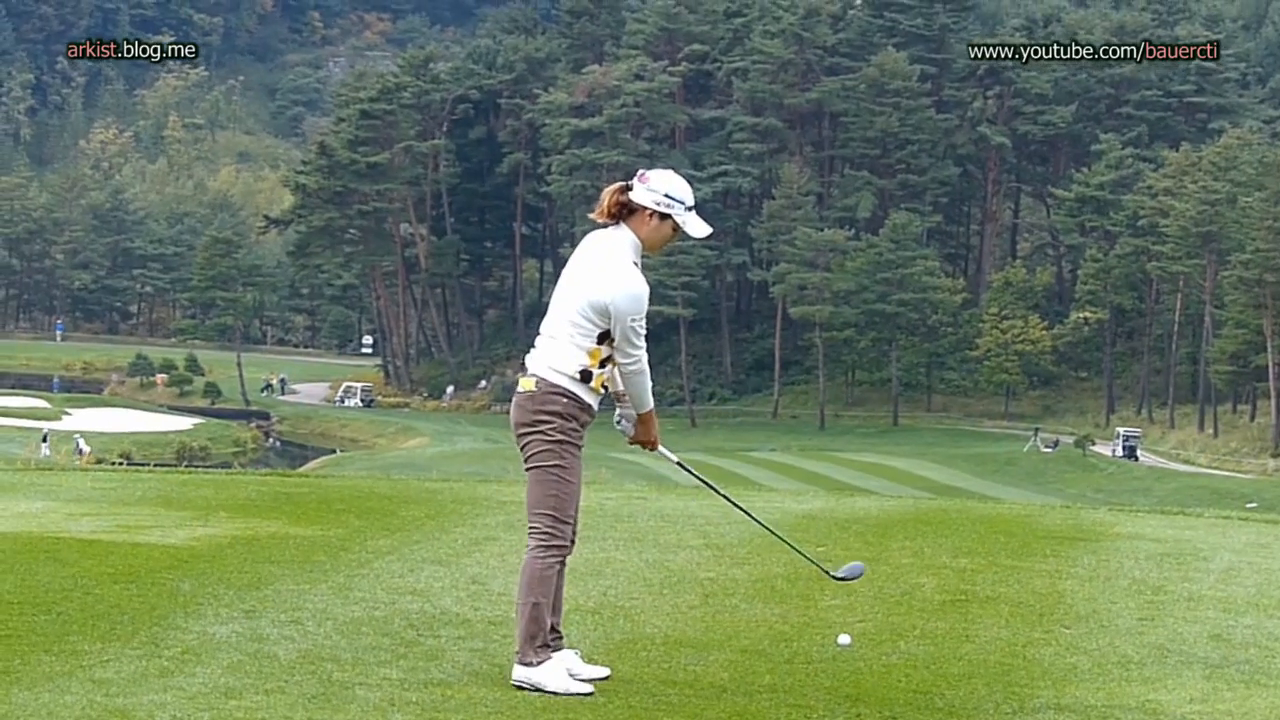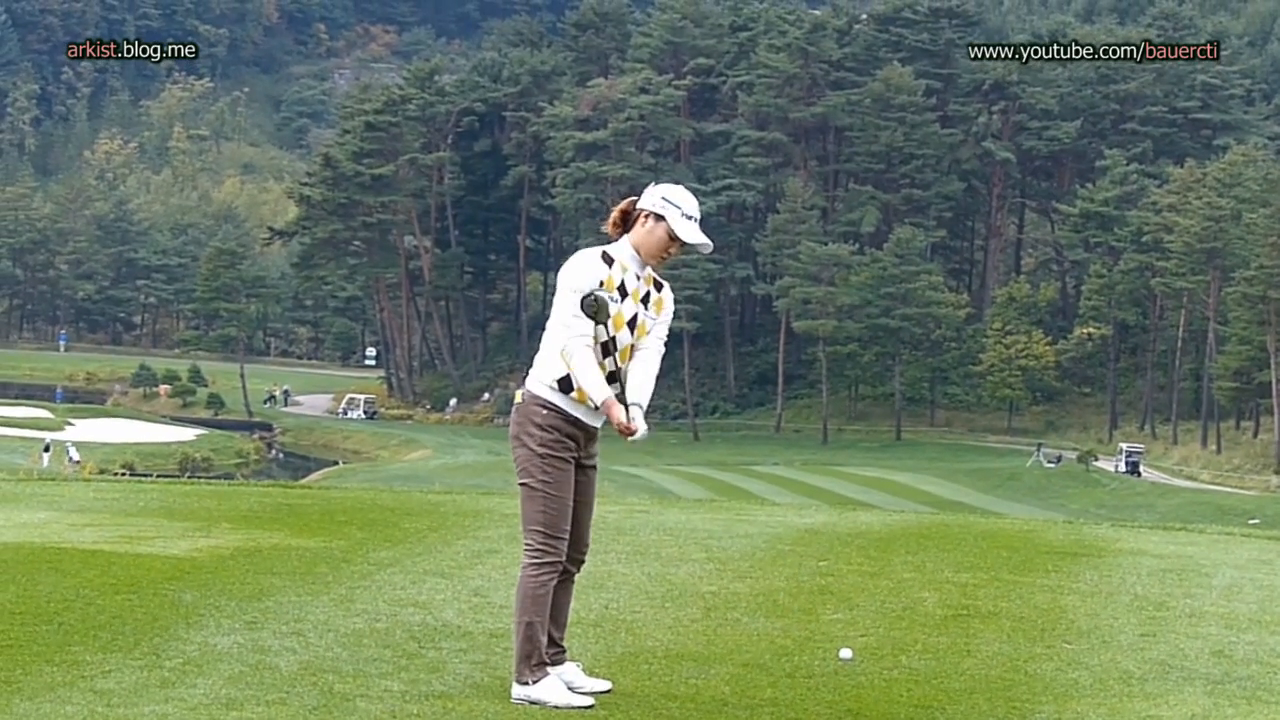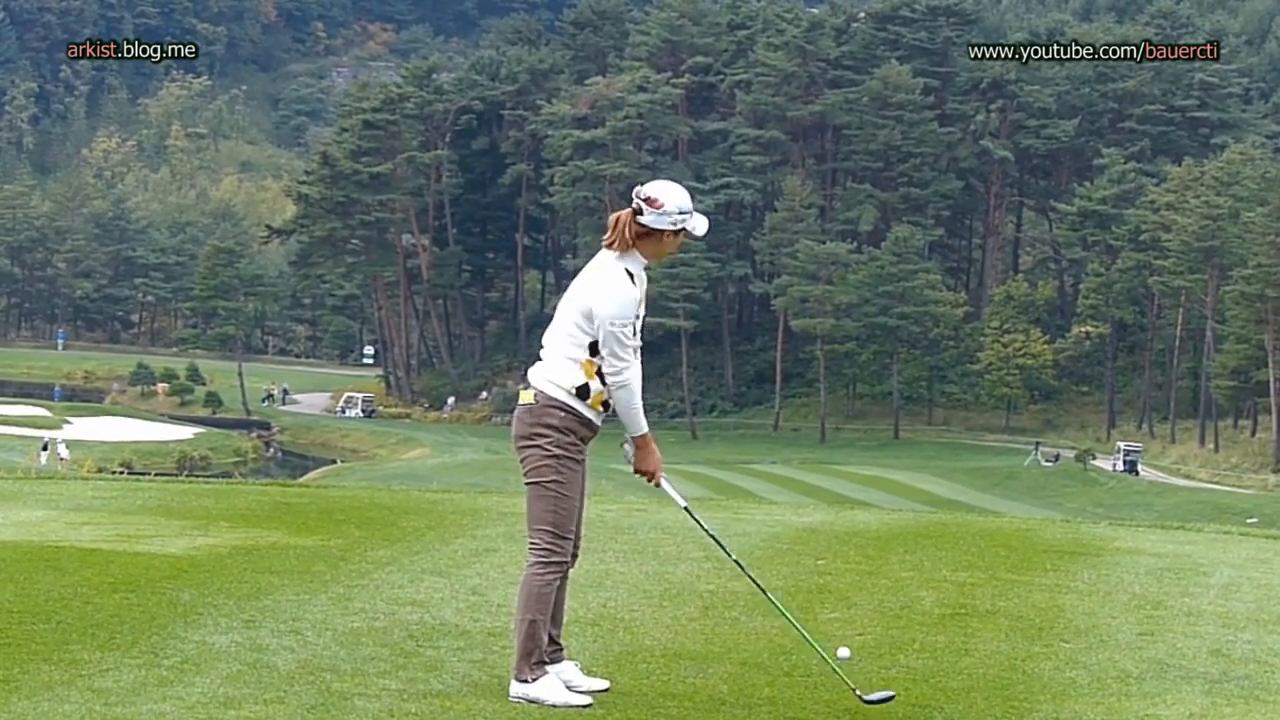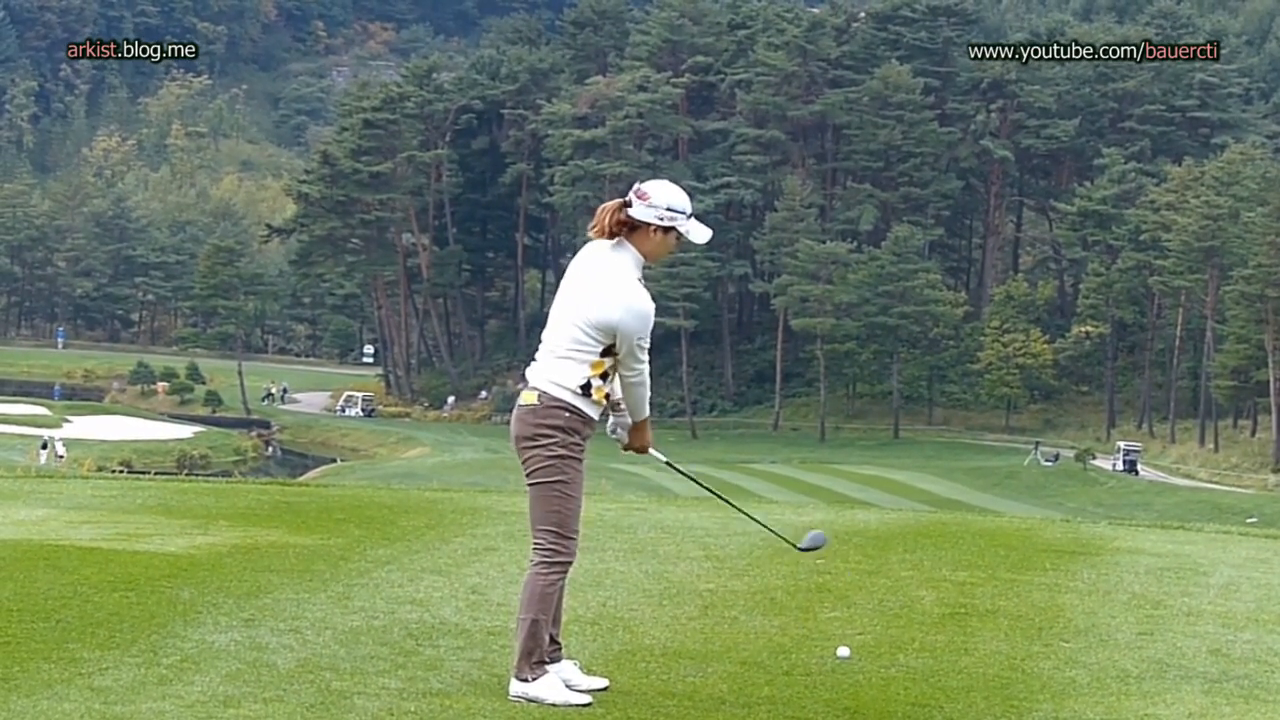
dt=0.7s
person 1, frame 1
left shoulder: (599, 241)
right shoulder: (626, 281)
right elbow: (631, 358)
left wrist: (626, 397)
right wrist: (646, 416)
left hip: (553, 402)
right hip: (555, 407)
left knee: (560, 537)
right knee: (550, 535)
left ankle: (551, 648)
right ankle: (531, 660)
person 1, frame 2
left shoulder: (660, 296)
right shoulder: (589, 265)
left elbow: (646, 360)
right elbow: (576, 347)
left wrist: (634, 410)
right wrist: (608, 404)
left hip: (583, 429)
right hip: (547, 418)
left knee: (572, 555)
right knee: (546, 552)
left ankle: (553, 662)
right ankle: (529, 676)
person 1, frame 3
left shoulder: (619, 267)
right shoulder: (618, 291)
left elbow: (627, 365)
right elbow: (621, 372)
left wrist: (636, 432)
right wrist: (645, 442)
left hip: (562, 420)
right hip: (553, 421)
left knee: (563, 550)
right knee: (550, 550)
left ankle: (551, 660)
right ankle: (527, 675)
person 1, frame 4
left shoulder: (595, 253)
right shoulder: (633, 301)
right elbow: (634, 369)
left wrist: (615, 405)
right wrist: (639, 422)
left hip: (545, 411)
right hip: (555, 422)
left knee: (557, 549)
right knee: (554, 550)
left ankle: (550, 660)
right ankle: (527, 674)
